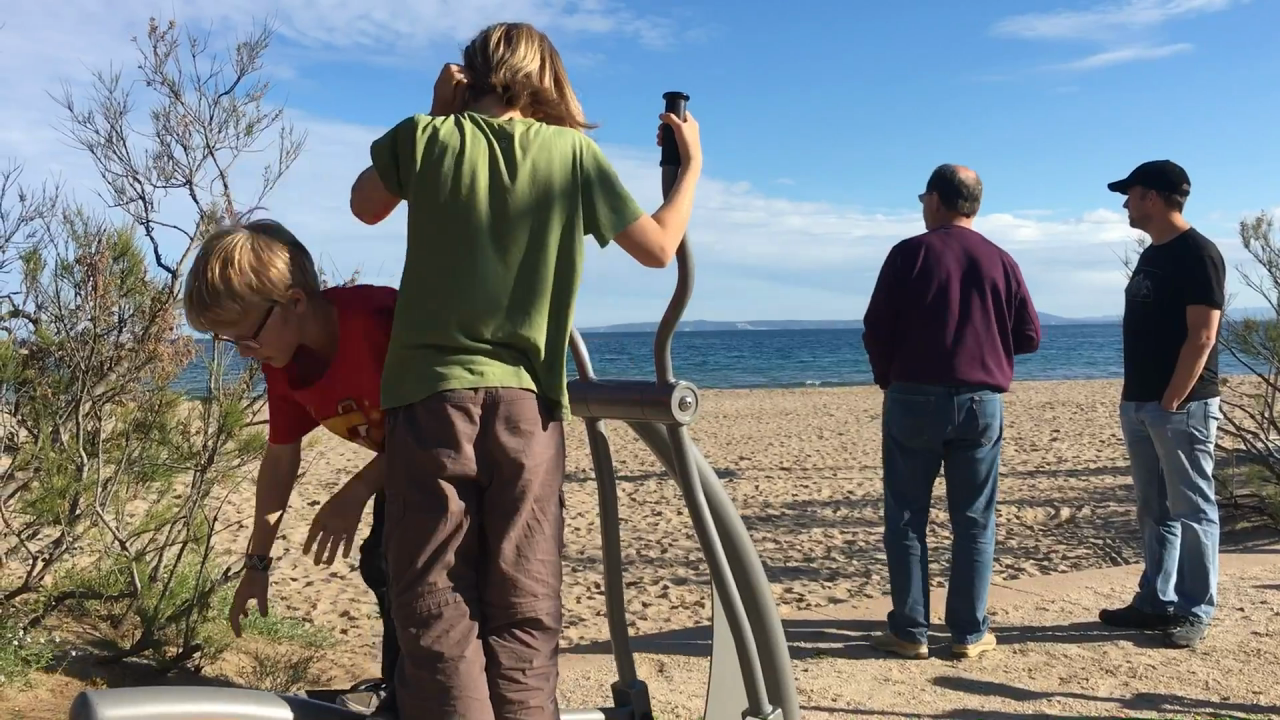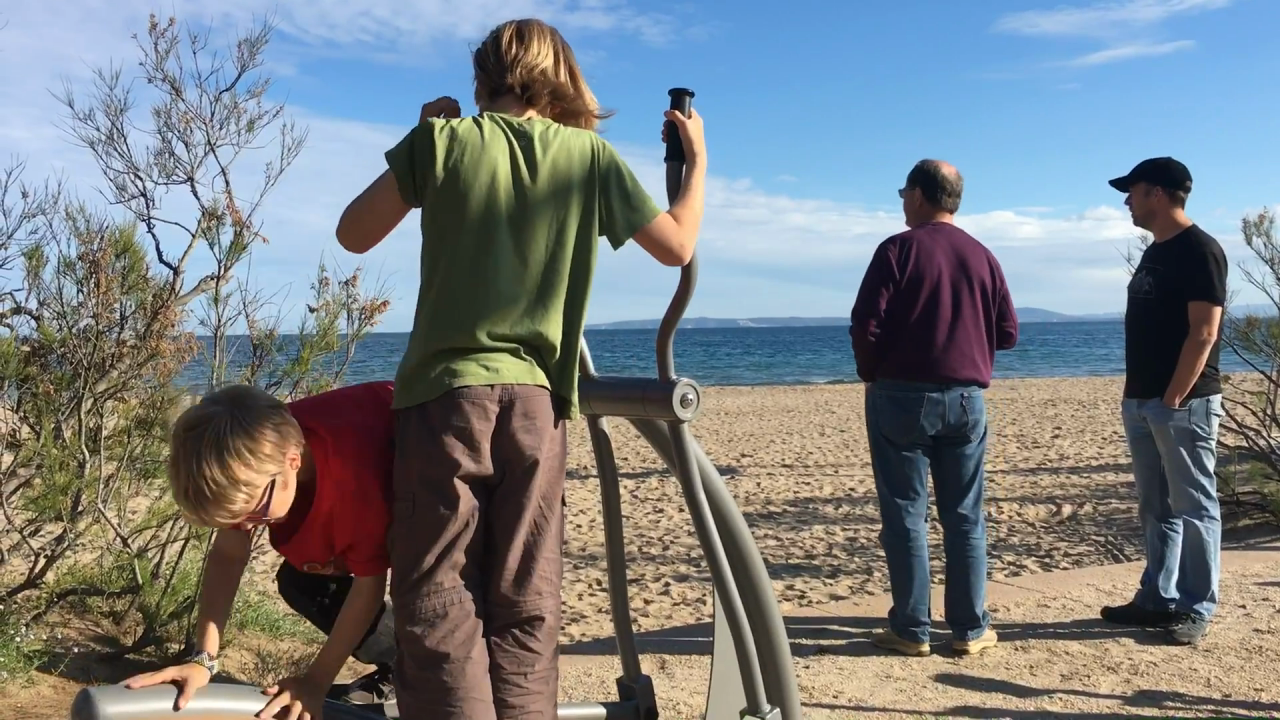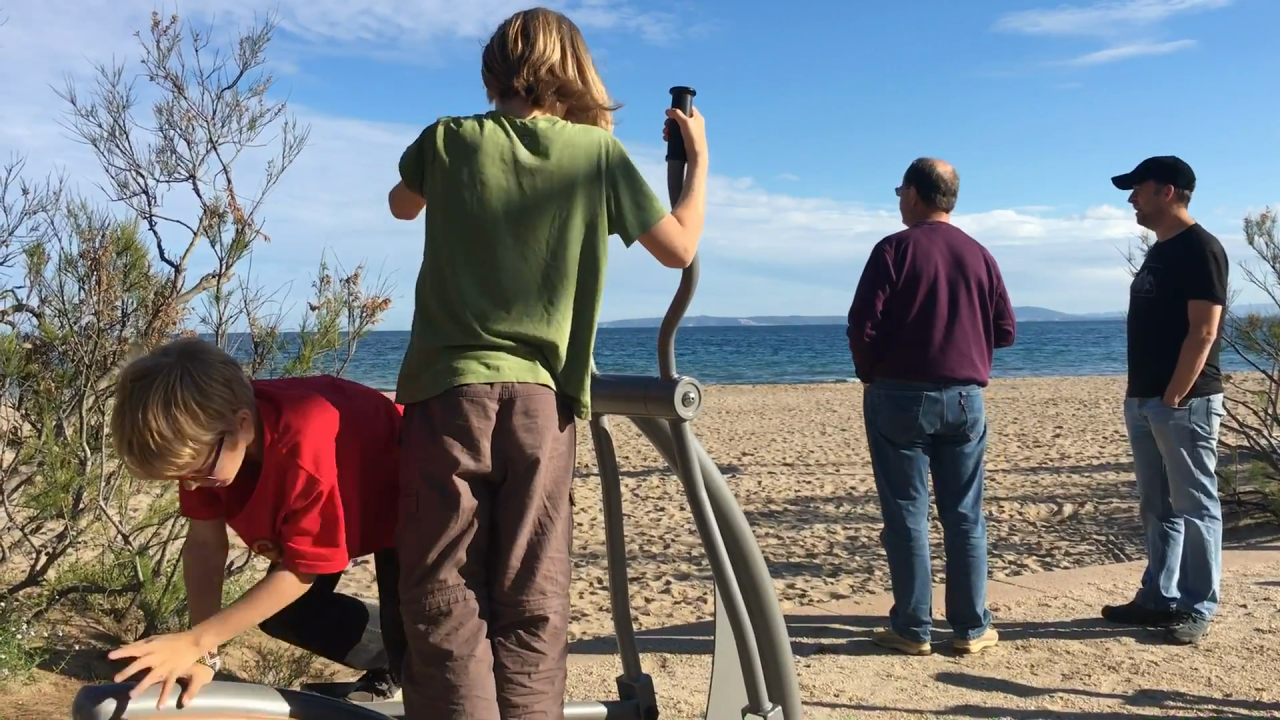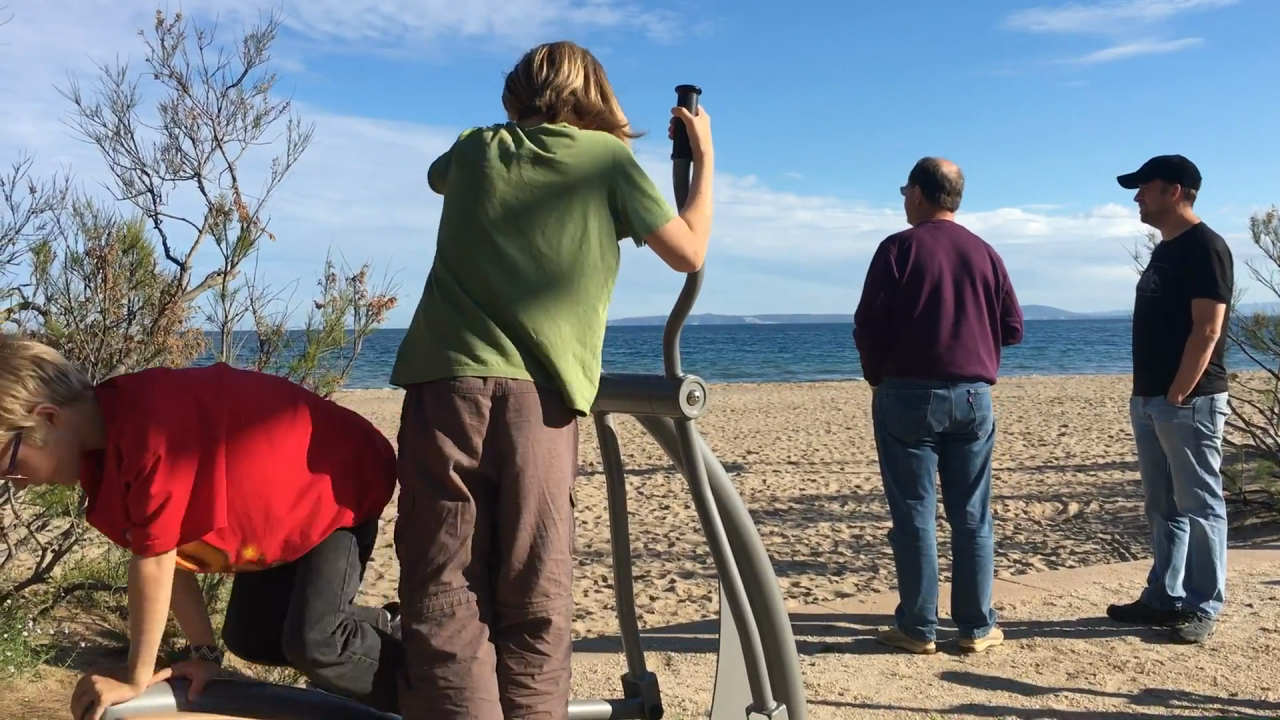
dt=0.5s
person 1, frame 1
left shoulder: (426, 140)
right shoulder: (572, 151)
left elbow: (364, 207)
right elbow: (658, 246)
right wrist: (691, 164)
left hip: (433, 396)
right hip: (525, 401)
left knee: (437, 606)
right knee: (523, 608)
person 1, frame 2
left shoulder: (443, 141)
right shoulder: (587, 154)
left elbow: (354, 235)
right elbow: (677, 246)
right wrist: (697, 158)
left hip: (445, 393)
right hip: (535, 399)
left knee: (439, 600)
right knee: (524, 605)
person 1, frame 3
left shoulder: (448, 142)
right shoulder: (597, 152)
left elbow: (403, 206)
right elbow: (680, 248)
right wrist: (698, 157)
left hip: (451, 391)
right hip: (542, 398)
left knee: (446, 598)
right knee: (532, 602)
person 1, frame 4
left shoulder: (473, 150)
right shoulder: (604, 157)
right elbow: (689, 253)
right wrist: (703, 157)
left hip: (447, 387)
right hip: (539, 400)
left knee: (446, 601)
right knee: (534, 604)
person 2, frame 1
left shoulder: (908, 254)
right shoulder: (1000, 261)
left elbow: (877, 331)
right elbow: (1029, 337)
left wrist: (885, 378)
left hip: (914, 399)
right hip: (981, 403)
left knee: (906, 518)
right knee: (974, 522)
left ankle: (909, 630)
right ankle: (969, 632)
person 2, frame 2
left shoulder: (898, 249)
right shoulder: (982, 256)
left elbow: (867, 327)
right elbow: (1007, 333)
left wrist: (870, 373)
left hip: (902, 396)
right hip: (966, 398)
left knee: (905, 515)
right knee: (965, 517)
left ankle: (911, 629)
right ankle: (970, 627)
person 2, frame 3
left shoulder: (894, 249)
right shoulder: (979, 255)
left elbow: (863, 327)
right elbow: (1005, 330)
left wrist: (869, 374)
left hip: (900, 396)
right hip: (965, 398)
left knee: (906, 514)
right knee: (965, 516)
left ankle: (912, 628)
right ankle: (971, 627)
person 2, frame 4
left shoulder: (899, 248)
right shoulder: (985, 253)
left elbow: (869, 325)
right elbow: (1013, 327)
left wrist: (876, 376)
left hip: (909, 395)
right hip: (974, 396)
left knee: (914, 513)
right knee: (973, 515)
left ankle: (917, 627)
right ankle: (977, 626)
person 3, frame 1
left shoulder: (1197, 254)
right shoulder: (1151, 255)
left elbow: (1202, 337)
left wrist: (1172, 401)
right wrist: (1133, 397)
left hip: (1182, 406)
right hip: (1139, 404)
left knee: (1191, 511)
right knee: (1154, 511)
left ankle: (1194, 611)
right ankle: (1156, 601)
person 3, frame 2
left shoulder: (1200, 251)
right shoulder: (1154, 251)
left elbow: (1204, 333)
left wrist: (1174, 397)
right wrist: (1134, 393)
left hip: (1183, 403)
right hip: (1142, 401)
left knee: (1193, 508)
right knee: (1156, 508)
left ankle: (1196, 608)
right ankle: (1158, 598)
person 3, frame 3
left shoulder: (1200, 249)
right shoulder: (1159, 250)
left elbow: (1203, 332)
left wrist: (1174, 396)
left hip: (1184, 402)
right hip: (1143, 400)
left knee: (1195, 507)
right knee: (1158, 507)
left ankle: (1197, 608)
right ankle: (1159, 598)
person 3, frame 4
left shoulder: (1205, 248)
right shoulder: (1164, 250)
left elbow: (1208, 331)
left wrist: (1178, 395)
right wrist: (1145, 392)
left hip: (1189, 401)
right hip: (1148, 399)
left knee: (1199, 506)
right knee: (1163, 507)
left ankle: (1202, 607)
right ankle: (1164, 597)
person 4, frame 1
left shoulder: (373, 322)
right shoulder: (286, 364)
right elbow: (280, 462)
left wrist: (356, 492)
right wrist: (256, 563)
right knee: (381, 559)
person 4, frame 2
left shoulder: (352, 476)
right shoulder: (251, 464)
left elbow: (370, 584)
right elbow: (228, 551)
left wrist: (317, 680)
right wrist: (204, 659)
right knee: (298, 583)
right ankle: (396, 668)
person 4, frame 3
left shoulder: (304, 453)
right shoulder: (204, 443)
left elbow: (301, 572)
right elbow: (204, 542)
left wrist: (188, 643)
right wrist: (202, 654)
left hip: (397, 503)
left knee: (406, 644)
right knee: (282, 612)
right ankle: (390, 669)
person 4, frame 4
left shoulder: (148, 424)
right shoulder: (100, 452)
left elbow: (155, 561)
right elbow: (167, 555)
left wrist: (136, 679)
right wrist: (203, 654)
left hip: (341, 478)
left knee: (313, 641)
right knee: (251, 635)
right ankle: (378, 631)
